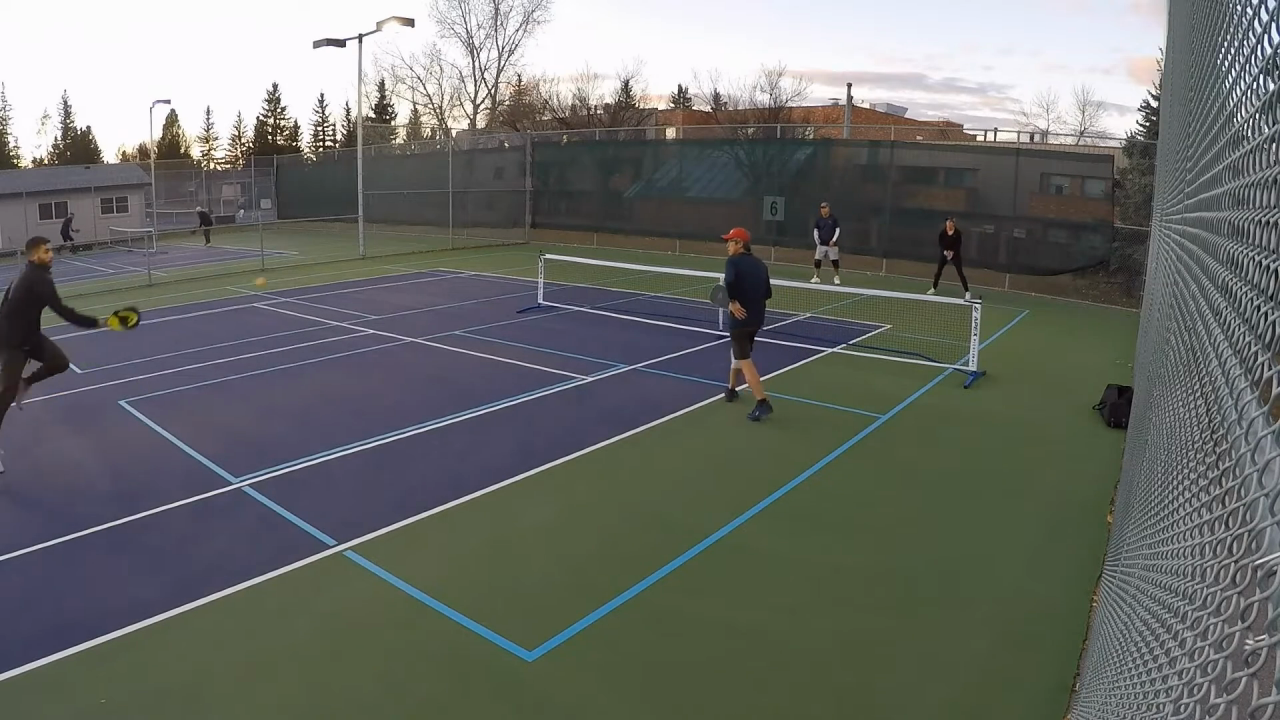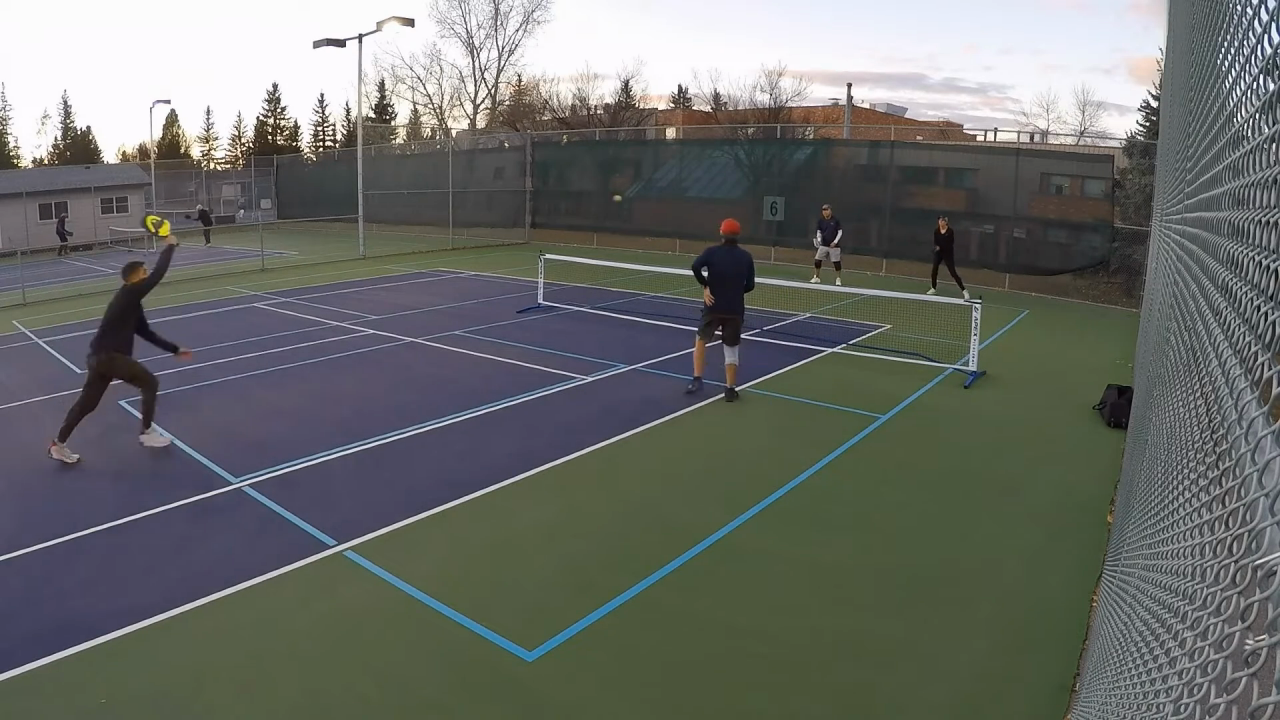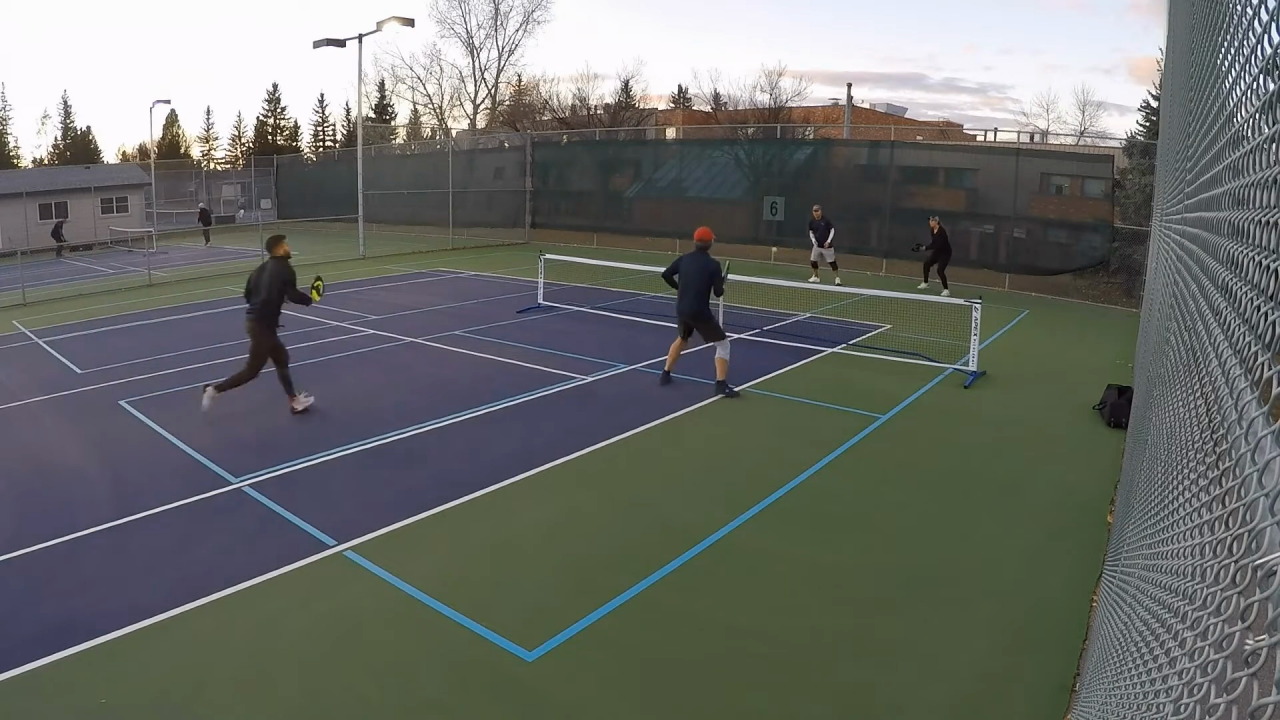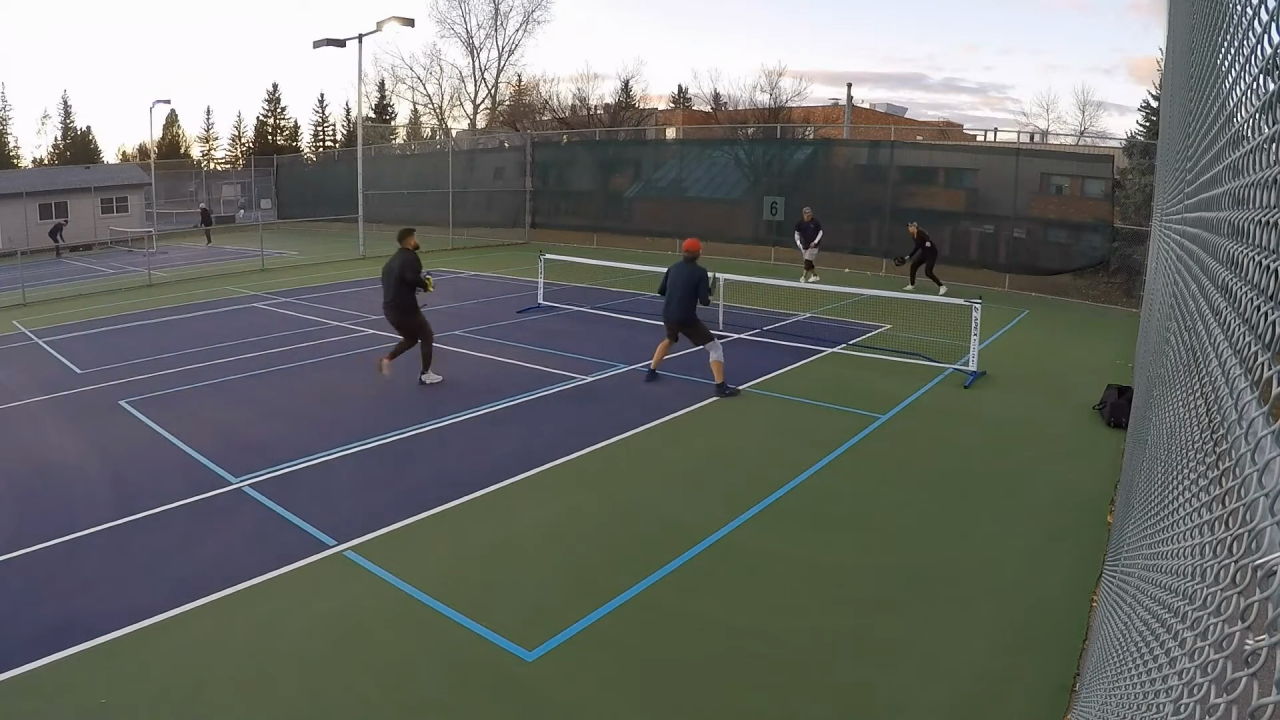
dt=0.4s
person 1, frame 1
left shoulder: (33, 276)
right shoulder: (39, 280)
right elbow: (62, 310)
right wrist: (94, 322)
left hip: (29, 337)
left knee: (60, 362)
left ankle: (24, 383)
person 1, frame 2
left shoulder: (133, 306)
right shoulder: (129, 294)
left elbow: (148, 334)
right elbow: (158, 275)
left wrist: (175, 349)
right wrist: (169, 246)
left hip: (101, 355)
right hip: (109, 356)
left knee: (87, 402)
right knee: (150, 383)
left ankle: (58, 446)
right ankle: (147, 434)
person 1, frame 3
left shoulder: (262, 268)
right shoulder: (284, 268)
left elbow: (248, 294)
right elbow: (292, 294)
right wrist: (309, 299)
left hip: (255, 320)
right hip: (263, 324)
left knee: (282, 359)
right knee: (252, 370)
left ankle: (295, 401)
right ankle: (214, 390)
person 1, frame 4
left shoulder: (392, 260)
right shoulder: (411, 258)
right elbow: (412, 278)
right wrist: (426, 284)
left hip: (389, 309)
right hip: (405, 309)
left knee: (411, 339)
right knee: (427, 337)
left ankle: (387, 360)
right ankle: (426, 375)
person 2, frame 1
left shoulder: (733, 261)
right shoulder: (760, 264)
left elbow: (729, 281)
right elbow: (768, 293)
left wrist: (733, 301)
left hip: (740, 319)
right hip: (757, 318)
left knee: (744, 362)
right knee: (740, 355)
left ankle: (762, 402)
right ankle: (731, 390)
person 2, frame 2
left shoulder: (713, 251)
right shoulder: (746, 256)
left elbow: (696, 266)
right elbow: (750, 285)
left wrist: (705, 286)
left hip: (713, 307)
right hip: (735, 310)
left knee: (701, 342)
right knee: (731, 349)
left ankle: (697, 379)
right ankle: (730, 389)
person 2, frame 3
left shoulder: (683, 259)
right shoulder: (713, 264)
left elbow: (666, 275)
right elbow: (718, 292)
right wrist: (720, 288)
left hip: (682, 310)
right hip: (700, 312)
left knee: (681, 340)
right knee: (723, 344)
left ankle: (666, 373)
right ankle: (721, 383)
person 2, frame 4
left shoulder: (673, 268)
right shoulder: (700, 272)
left elbow: (661, 291)
right elbow: (704, 300)
right wrist: (708, 298)
left hip: (668, 317)
right hip: (686, 319)
left knee: (669, 341)
right knee: (715, 347)
left ankle: (651, 371)
right ankle: (720, 386)
